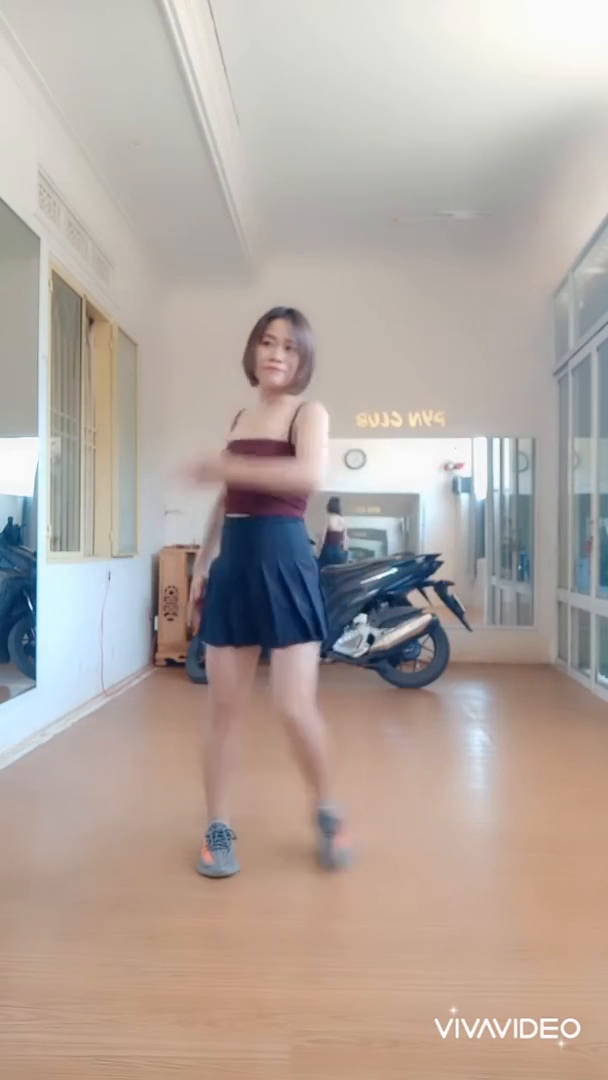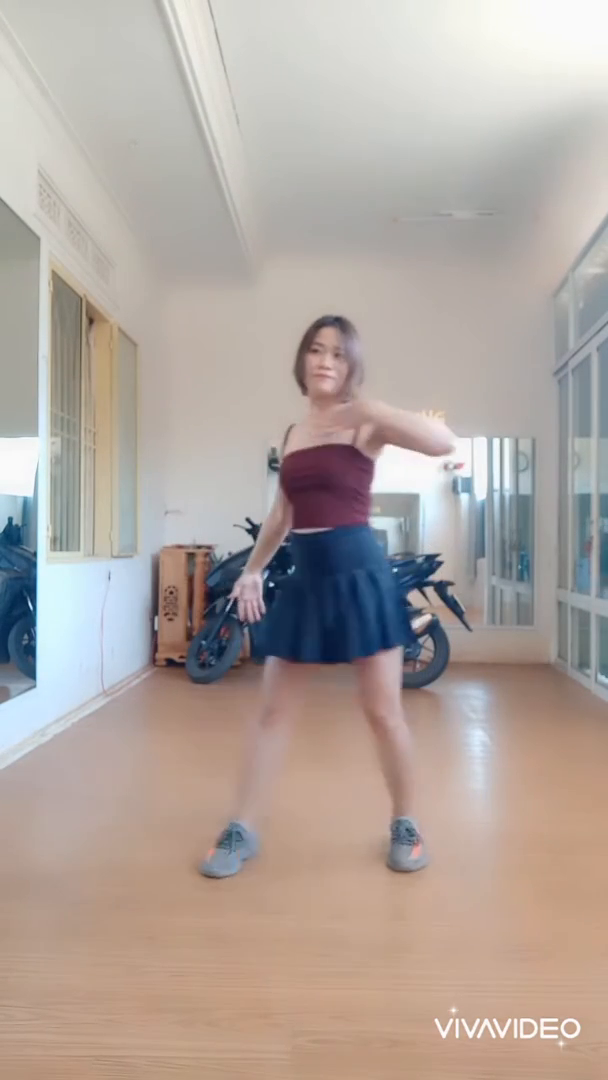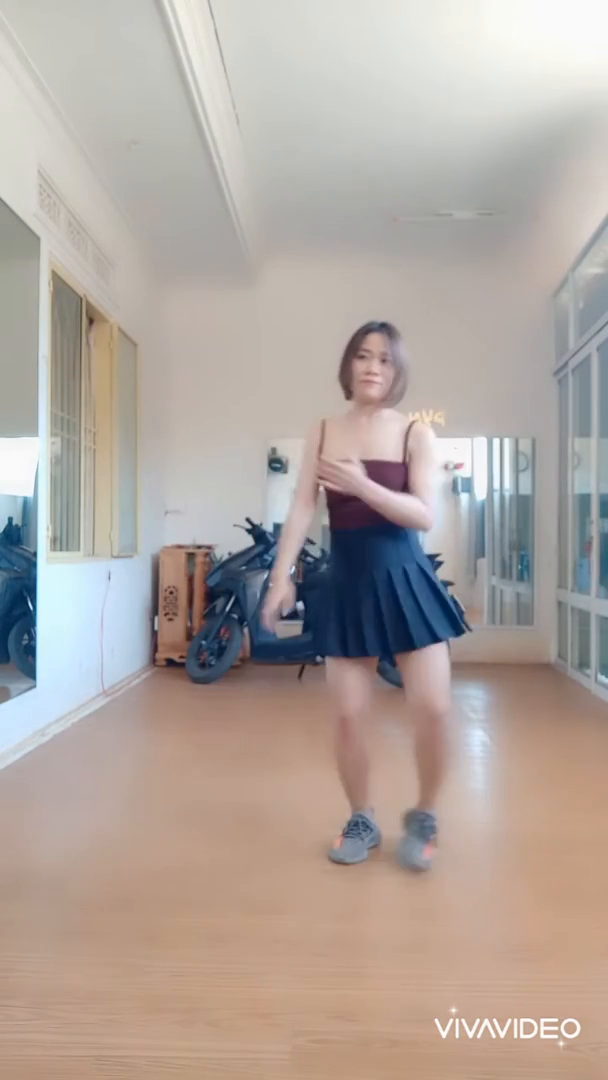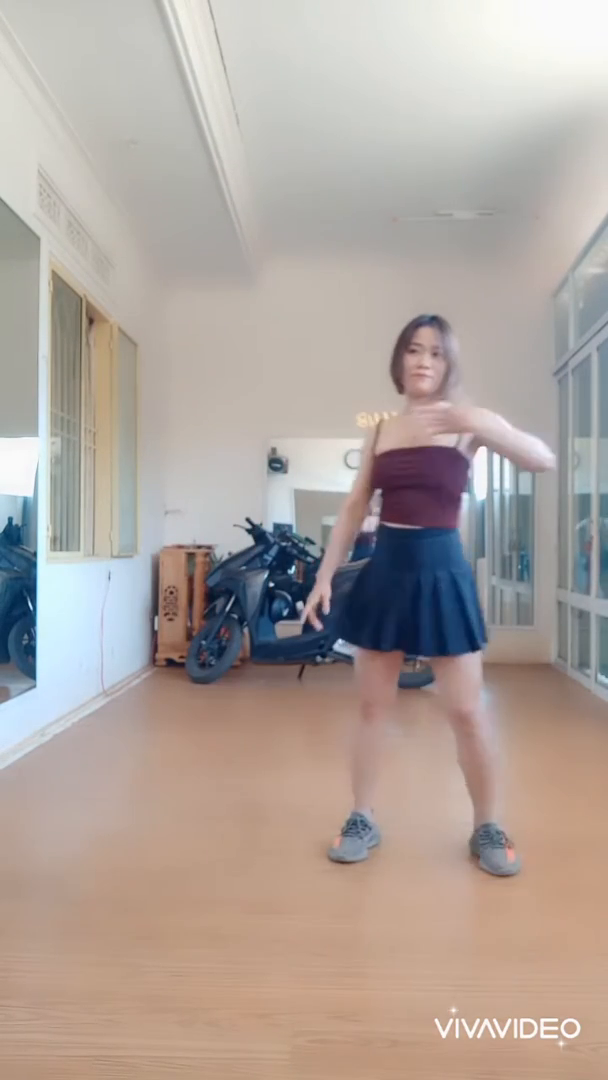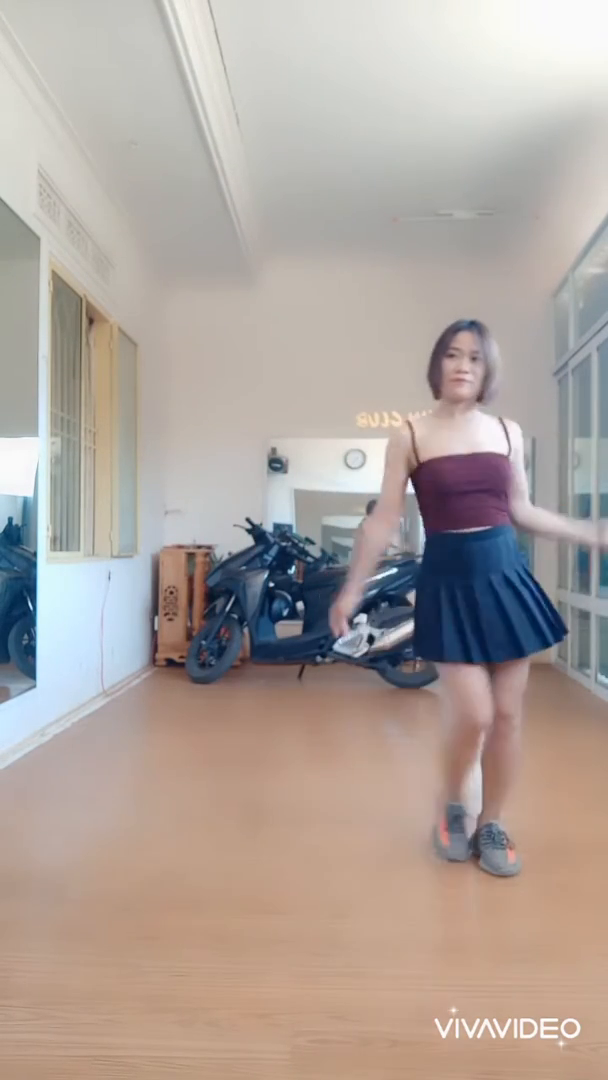
dt=0.4s
person 1, frame 1
left shoulder: (309, 414)
right shoulder: (240, 420)
left elbow: (306, 477)
left wrist: (227, 468)
right wrist: (203, 563)
left hip: (285, 567)
right hip: (235, 573)
left knee: (296, 709)
right knee: (225, 707)
left ankle: (326, 813)
right ankle: (218, 828)
person 1, frame 2
left shoulder: (366, 424)
right shoulder: (293, 433)
left elbow: (442, 441)
left wrist: (374, 409)
right wrist: (252, 570)
left hip: (360, 575)
right hip: (305, 580)
left knee: (383, 713)
right knee: (272, 711)
left ankle: (404, 824)
right ankle: (241, 830)
person 1, frame 3
left shoulder: (413, 432)
right shoulder: (323, 433)
left elbow: (424, 514)
right elbow: (301, 509)
left wrist: (365, 488)
right wrist: (281, 575)
left hip: (404, 578)
right hip: (347, 582)
left knee: (433, 708)
right knee: (350, 715)
left ankle: (424, 816)
right ankle: (362, 820)
person 1, frame 4
left shoulder: (468, 420)
right shoulder: (381, 431)
left elbow: (543, 458)
right elbow: (353, 509)
left wrist: (478, 427)
right wrist: (323, 575)
left hip: (441, 572)
right hip: (384, 573)
left knee: (466, 712)
right knee: (373, 705)
left ankle: (486, 826)
right ankle: (363, 820)
person 1, frame 5
left shoulder: (507, 432)
right shoulder: (411, 436)
left elbow: (519, 511)
right elbow: (385, 517)
right wrist: (353, 586)
left hip: (504, 578)
right hip: (445, 581)
left knee: (507, 716)
right knee: (473, 716)
left ankle: (491, 826)
right ankle: (451, 806)
